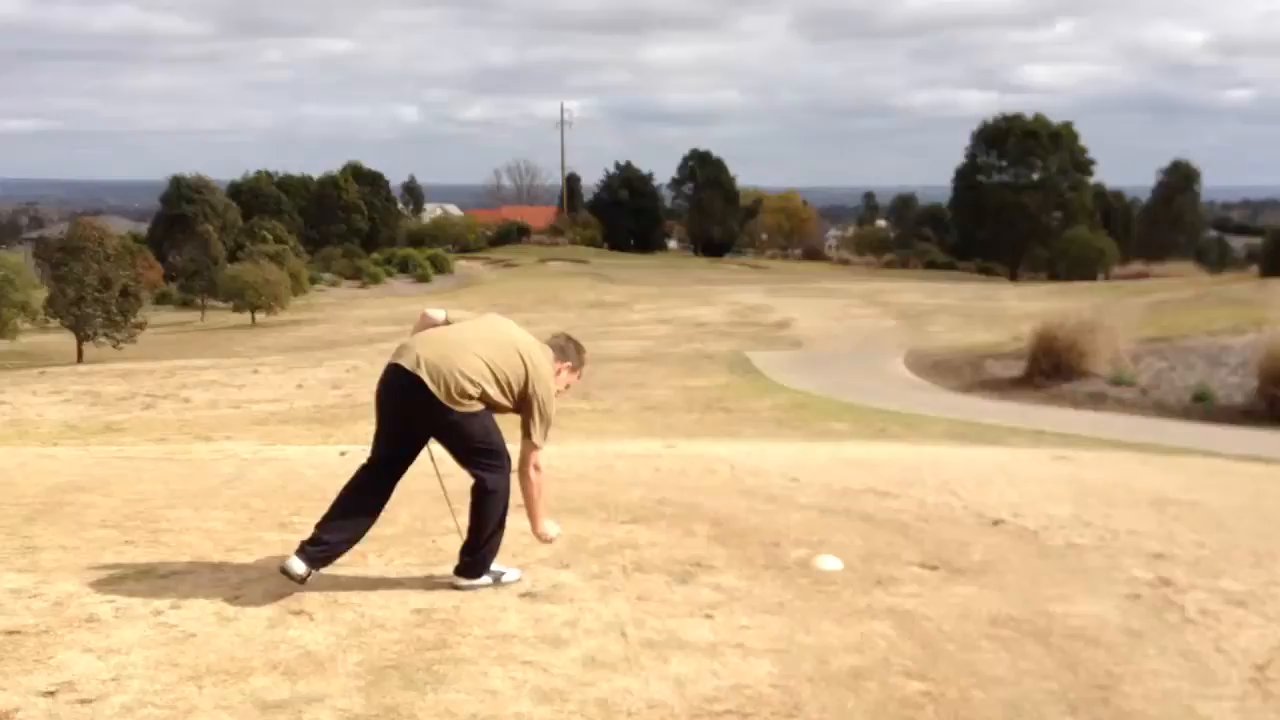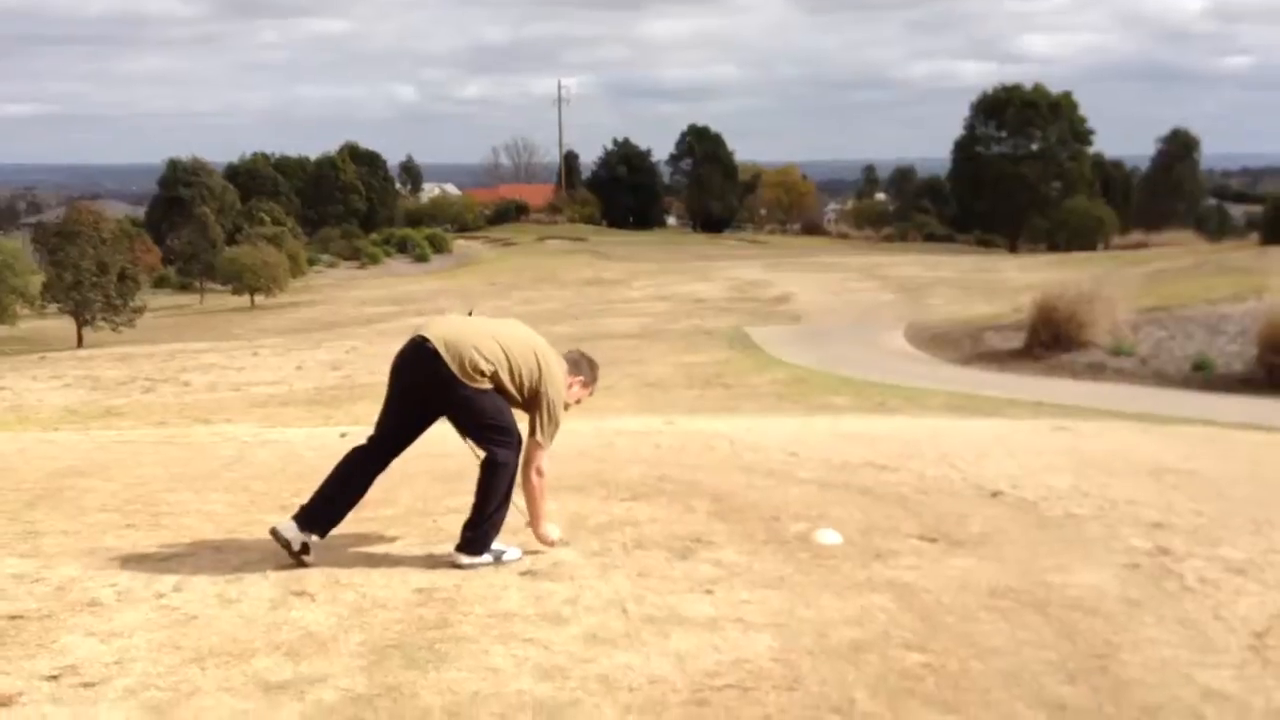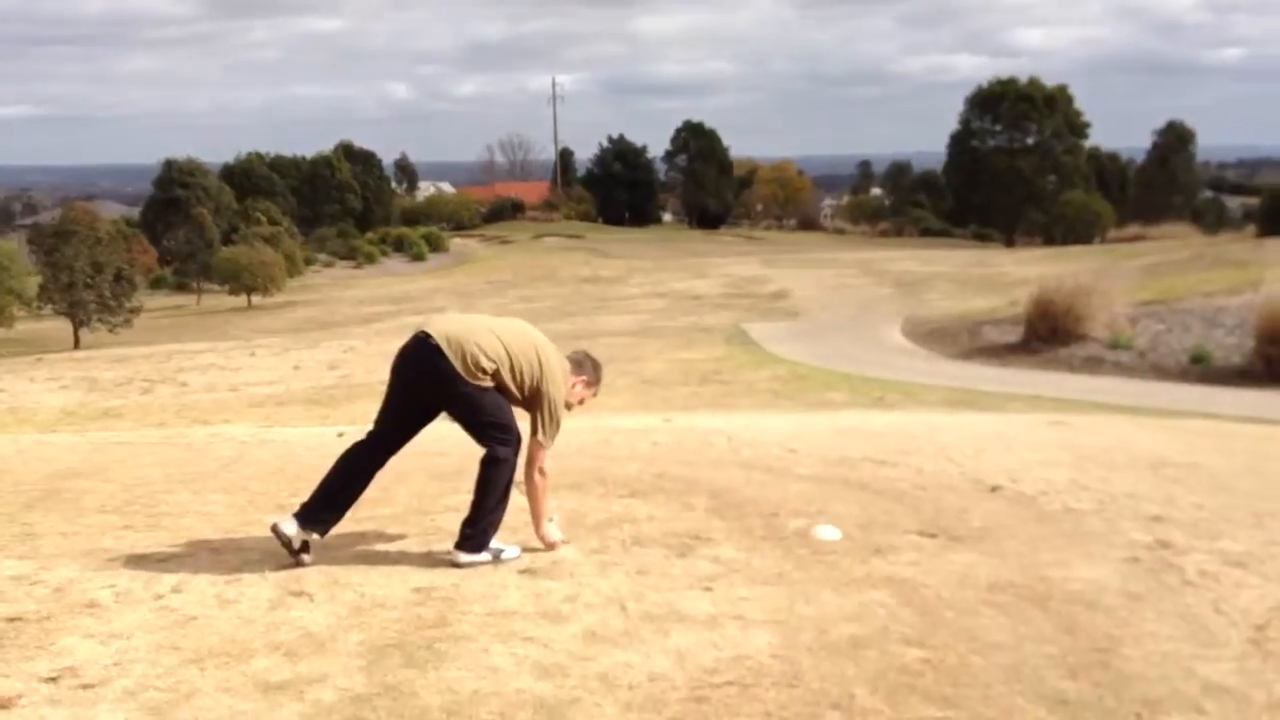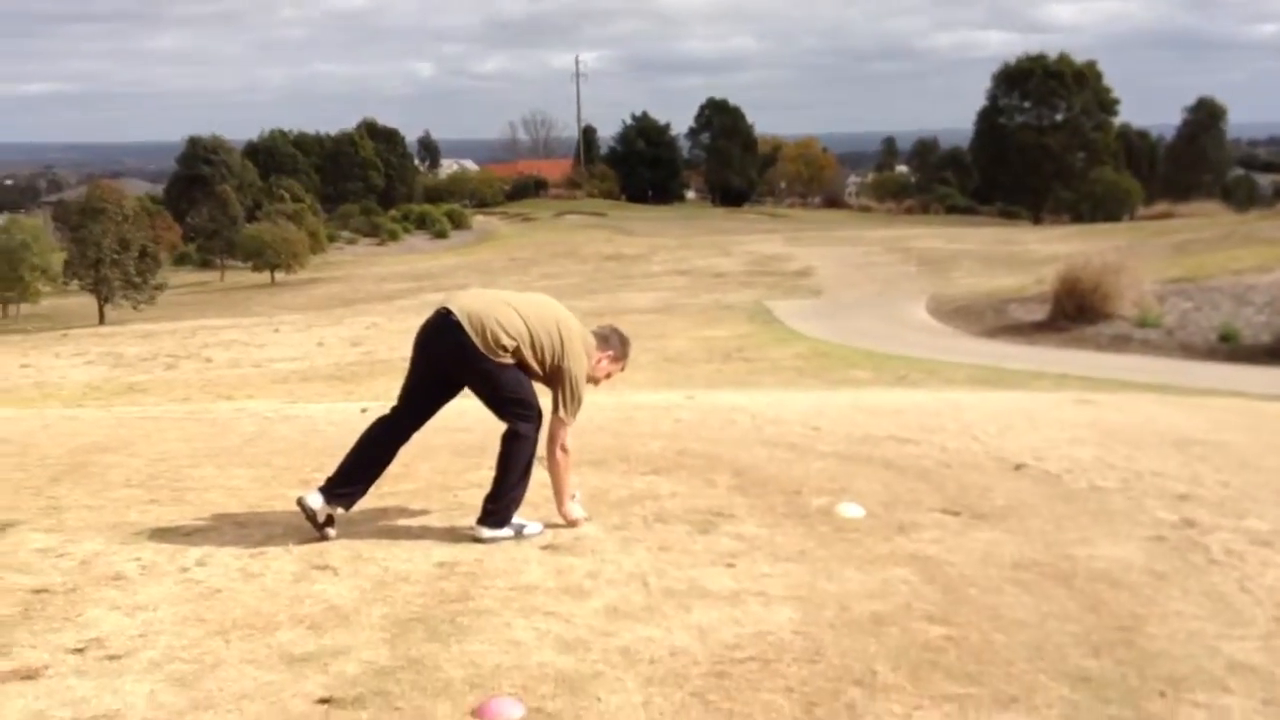
dt=0.4s
person 1, frame 1
left shoulder: (495, 322)
right shoulder: (541, 377)
left elbow: (430, 316)
right elbow: (531, 465)
right wrist: (539, 522)
left hip: (400, 371)
right hip: (448, 388)
left knee: (380, 471)
right knee: (494, 470)
left ankle: (307, 558)
right ankle: (474, 570)
person 1, frame 2
left shoulder: (525, 340)
right shoulder: (553, 382)
left elbow: (452, 316)
right elbow: (534, 468)
right wrist: (541, 526)
left hip: (418, 349)
right hip: (459, 366)
left knee: (380, 446)
right knee: (505, 448)
left ankle: (302, 528)
right ankle: (476, 548)
person 1, frame 3
left shoulder: (538, 351)
right shoulder: (555, 383)
right elbow: (536, 467)
right wrist: (543, 526)
left hip: (421, 346)
right hip: (458, 363)
left knee: (380, 442)
right knee: (504, 444)
left ankle: (302, 525)
right ankle: (474, 545)
person 1, frame 4
left shoulder: (567, 330)
right shoulder: (577, 358)
right elbow: (558, 444)
right wrist: (565, 503)
left hip: (444, 321)
right hip: (479, 338)
left knee: (403, 417)
right knee: (526, 421)
left ankle: (327, 499)
right ankle: (496, 521)
